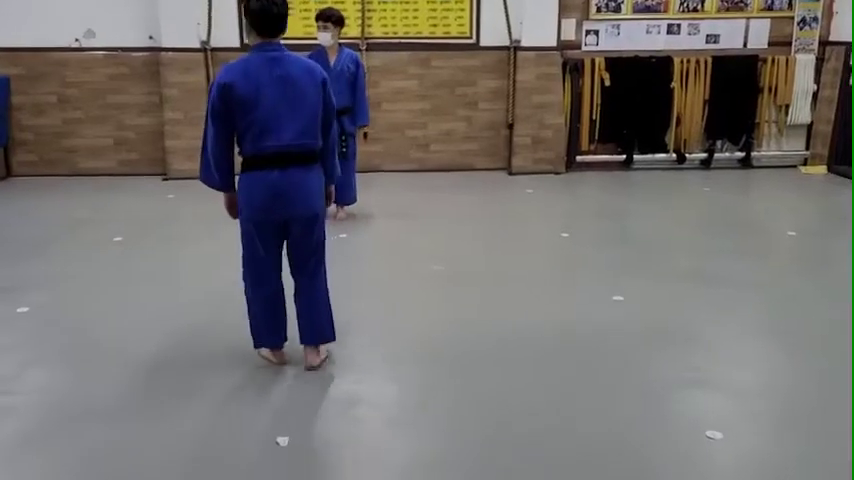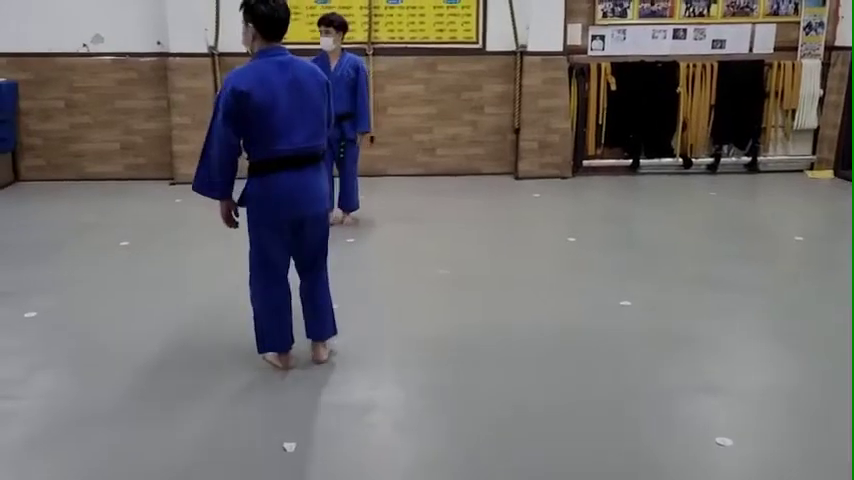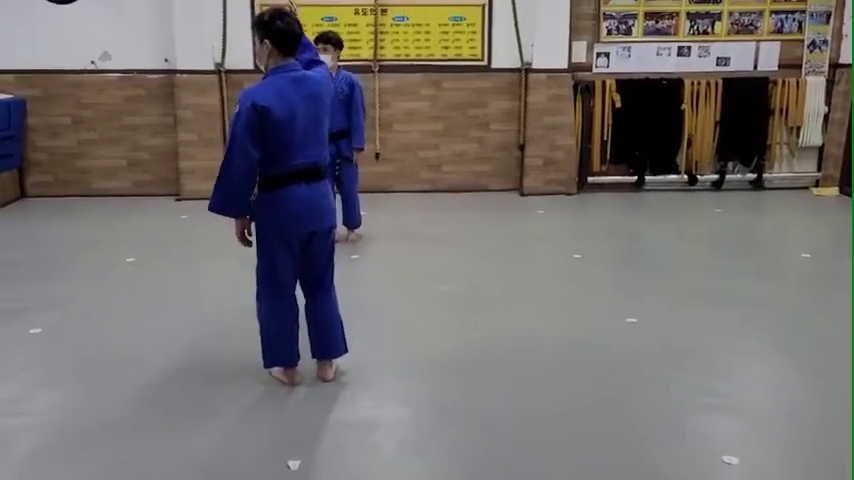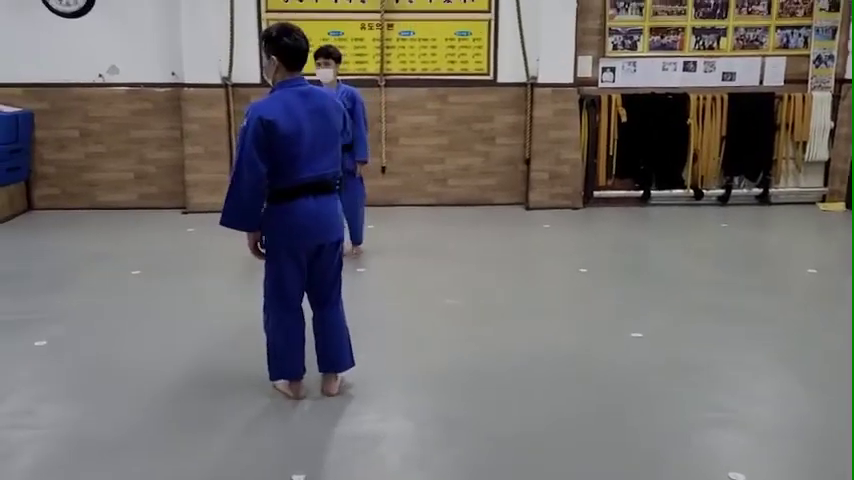
dt=0.3s
person 1, frame 1
left shoulder: (230, 77)
right shoulder: (314, 73)
left elbow: (218, 139)
right elbow: (328, 133)
left wrist: (227, 188)
right wrist: (329, 180)
left hip: (258, 184)
right hip: (306, 180)
left knee: (262, 270)
right knee: (310, 267)
left ankle: (273, 345)
right ankle: (314, 346)
person 1, frame 2
left shoulder: (239, 82)
right shoulder: (314, 73)
left elbow: (223, 144)
left wrist: (223, 196)
left hip: (268, 188)
right hip: (313, 182)
left knee: (269, 272)
right knee: (314, 267)
left ankle: (279, 350)
right ankle: (320, 342)
person 1, frame 3
left shoulder: (256, 98)
right shoulder: (320, 83)
left elbow: (241, 161)
right elbow: (313, 58)
left wrist: (240, 213)
right wrist: (294, 31)
left hip: (279, 203)
right hip: (319, 197)
left knee: (276, 287)
right knee: (320, 283)
left ankle: (286, 365)
right ankle: (327, 361)
person 1, frame 4
left shoulder: (263, 112)
right shoulder: (332, 102)
left elbow: (251, 175)
left wrist: (251, 226)
left hip: (287, 216)
right hip: (328, 210)
left knee: (283, 300)
right knee: (328, 296)
left ankle: (291, 379)
right ankle: (332, 374)
person 2, frame 1
left shoulder: (353, 59)
right shoulder: (312, 59)
left elbow: (359, 93)
left wrist: (360, 122)
left hip: (344, 121)
left knee: (345, 163)
left ankle: (341, 204)
person 2, frame 2
left shoulder: (355, 64)
right shoulder: (315, 64)
left elbow: (362, 99)
left wrist: (362, 129)
left hip: (346, 127)
left knee: (348, 171)
left ankle: (346, 210)
person 2, frame 3
left shoulder: (351, 82)
left elbow: (358, 116)
left wrist: (357, 146)
left hip: (343, 144)
left knee: (348, 189)
left ankle: (351, 227)
person 2, frame 4
left shoulder: (351, 95)
left elbow: (360, 129)
left wrist: (360, 160)
left hip: (346, 159)
left knee: (353, 204)
left ankle: (356, 243)
